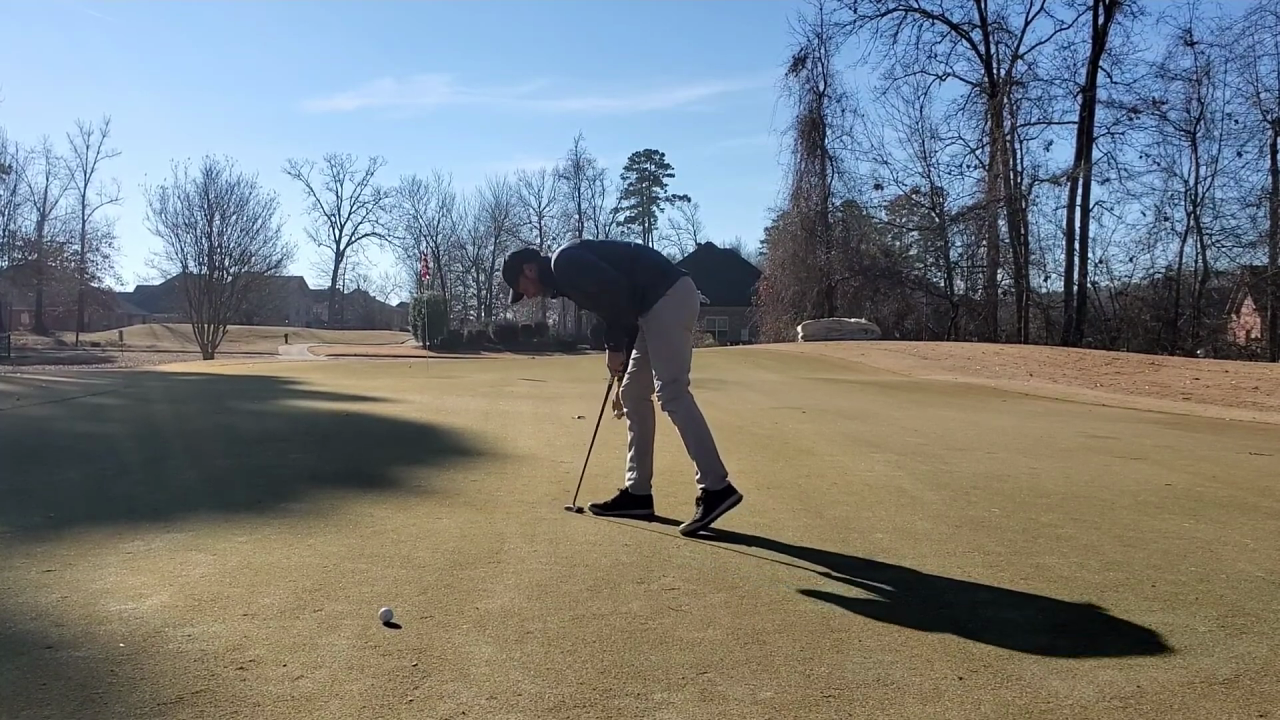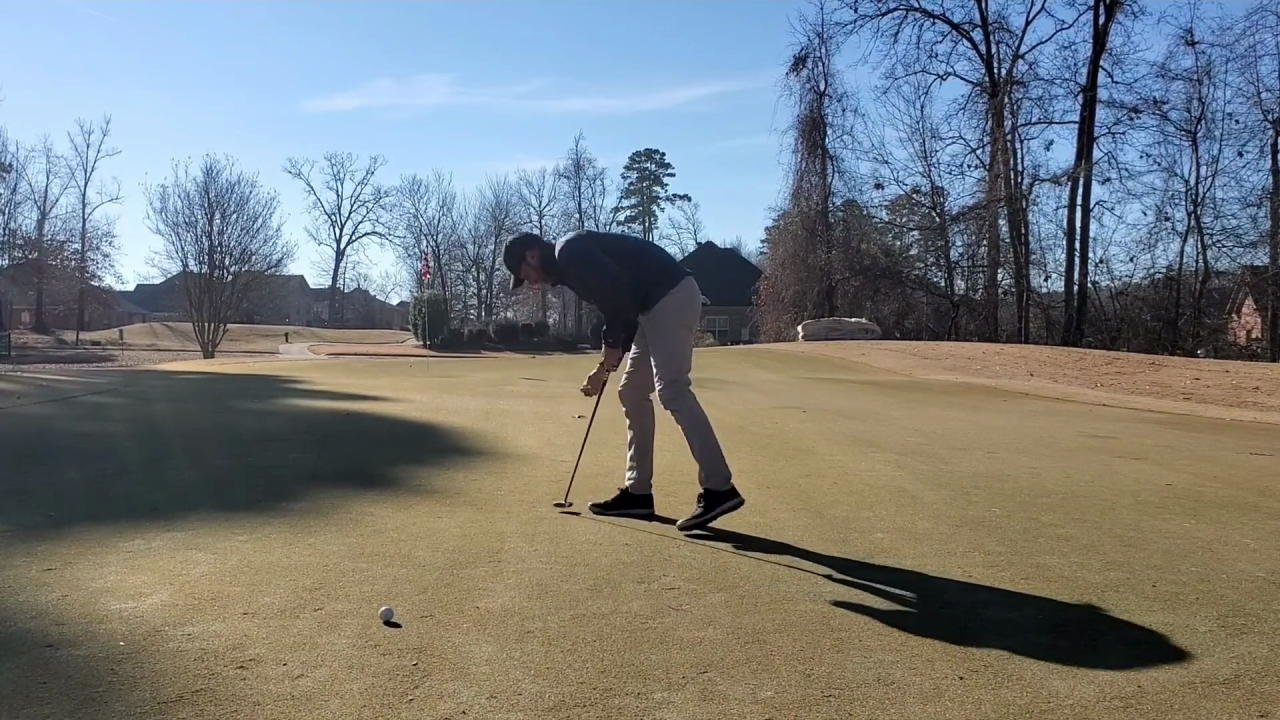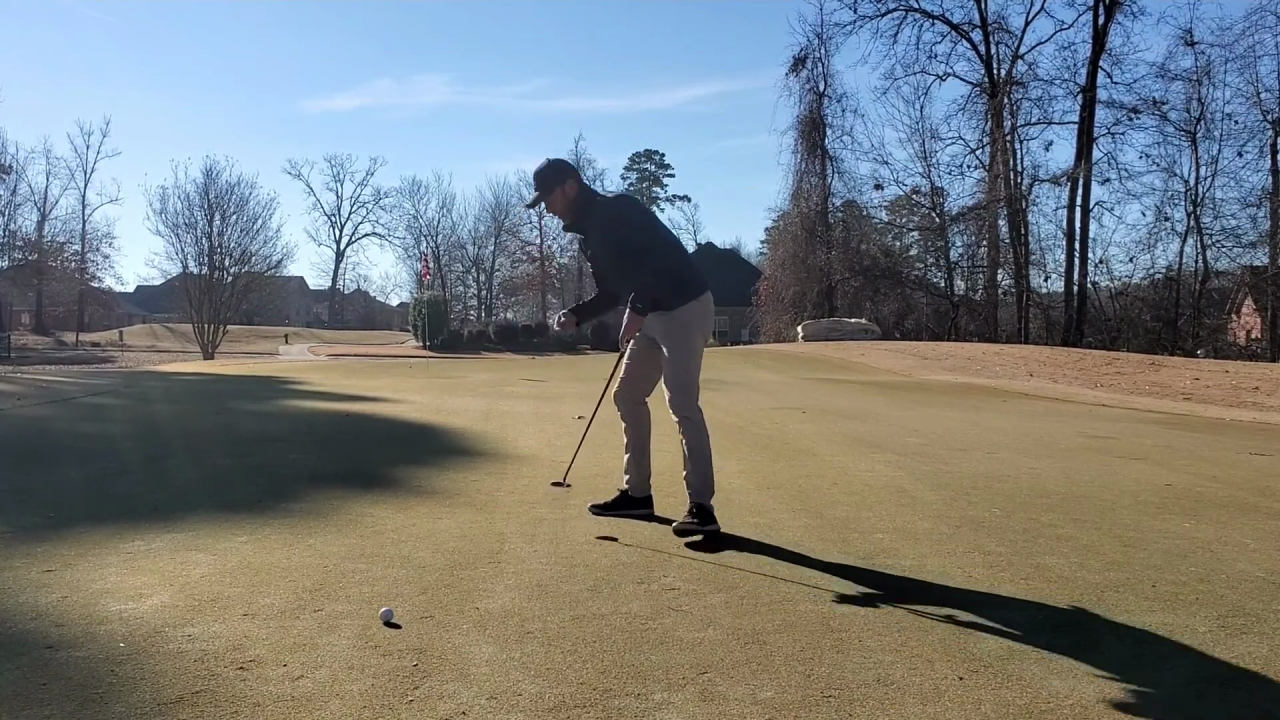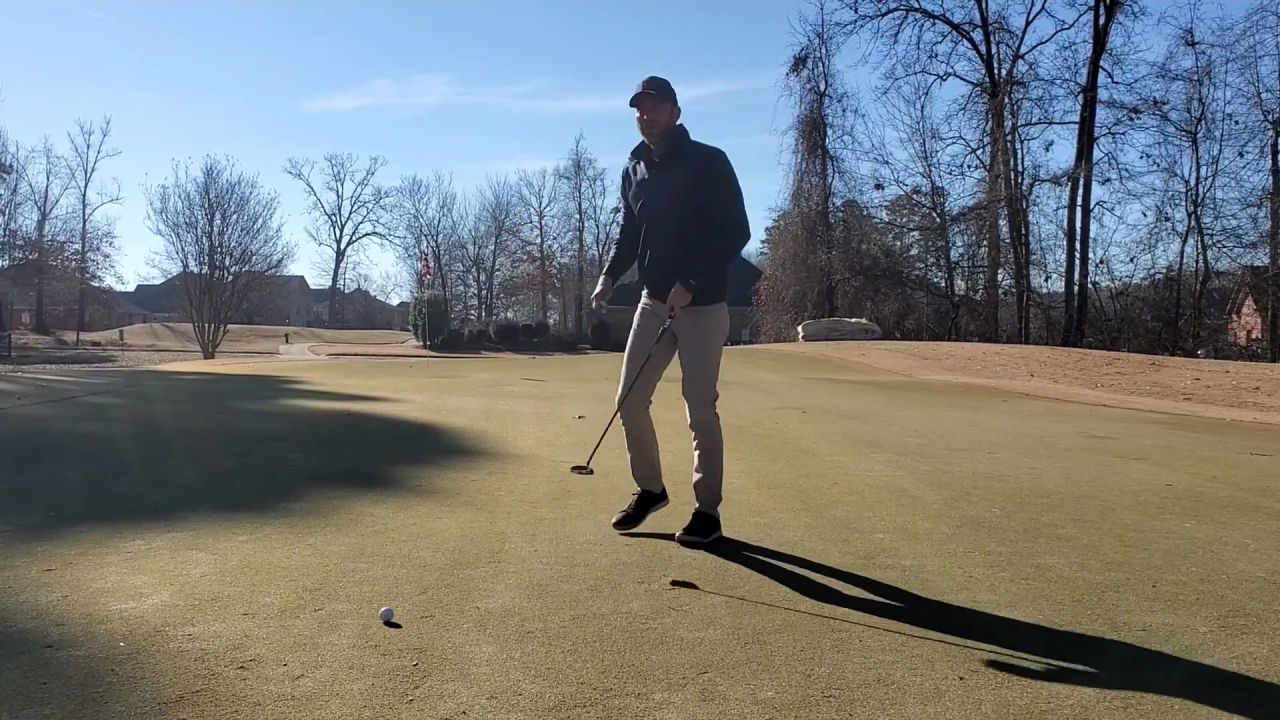
dt=0.4s
person 1, frame 1
left shoulder: (564, 262)
right shoulder: (566, 277)
left elbow: (616, 288)
right elbow: (618, 314)
left wrist: (613, 348)
right wrist: (623, 374)
left hip: (669, 297)
right hip: (660, 304)
left knee: (671, 393)
right knee: (634, 394)
left ankle: (716, 489)
right ankle: (637, 493)
person 1, frame 2
left shoulder: (569, 251)
right shoulder: (570, 266)
left elbow: (618, 286)
right elbow: (621, 309)
left wrist: (610, 344)
right wrist: (606, 366)
left hip: (672, 296)
right hip: (659, 304)
left knee: (672, 391)
right knee: (632, 392)
left ankle: (718, 488)
right ankle: (638, 492)
person 1, frame 3
left shoulder: (618, 209)
right shoulder: (588, 231)
left elbow: (665, 258)
right elbow: (610, 292)
left wrist: (638, 308)
right wrist: (575, 315)
left hip: (686, 306)
right hip: (653, 313)
left knee: (681, 398)
right knee: (627, 394)
left ankle: (702, 505)
right ankle: (637, 493)
person 1, frame 4
left shoulder: (708, 162)
right shoulder: (634, 171)
left elbow: (736, 233)
left wrist: (691, 284)
right wrist: (609, 277)
left hip: (703, 305)
right hip: (654, 301)
left knee: (700, 409)
right knee: (629, 400)
left ankle: (707, 511)
right ankle: (650, 489)
